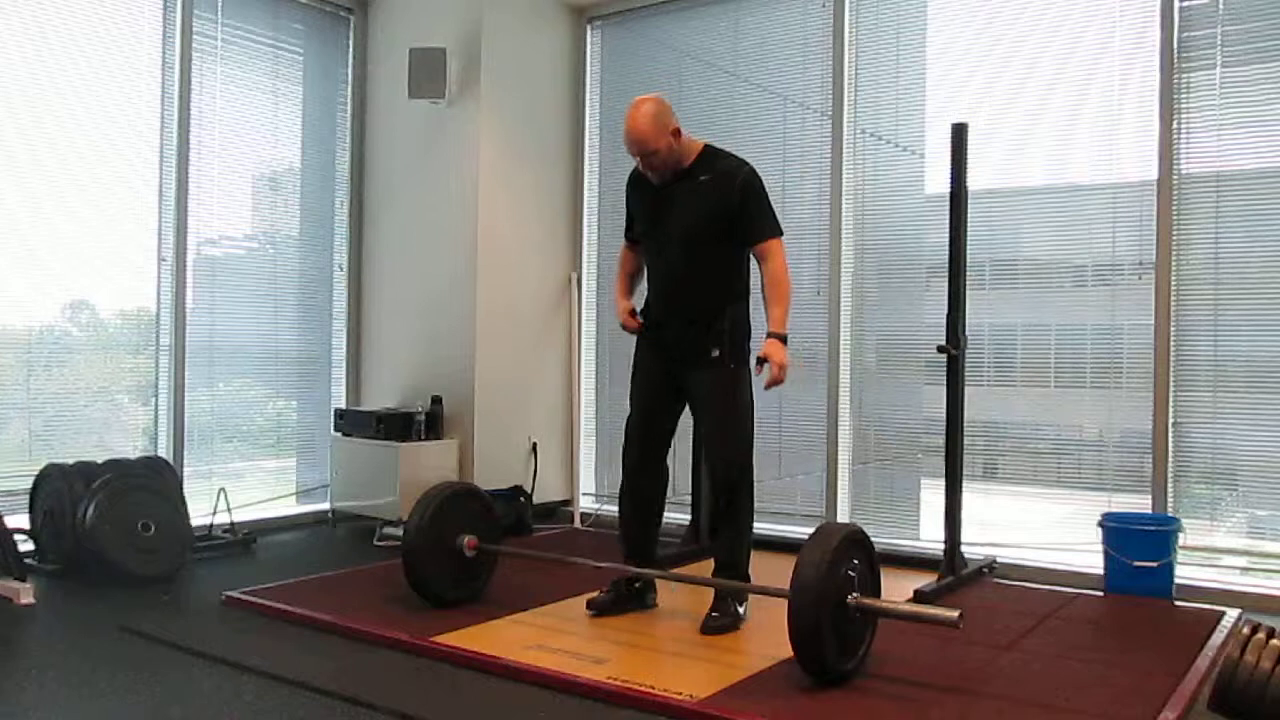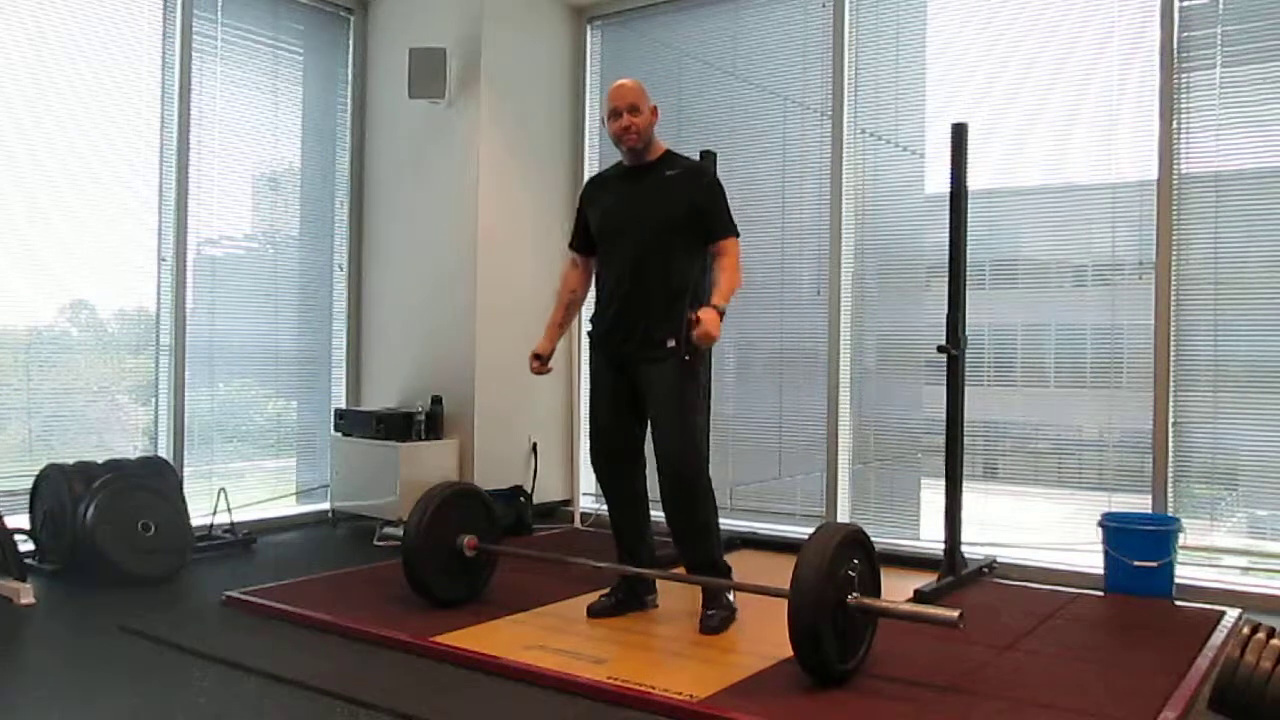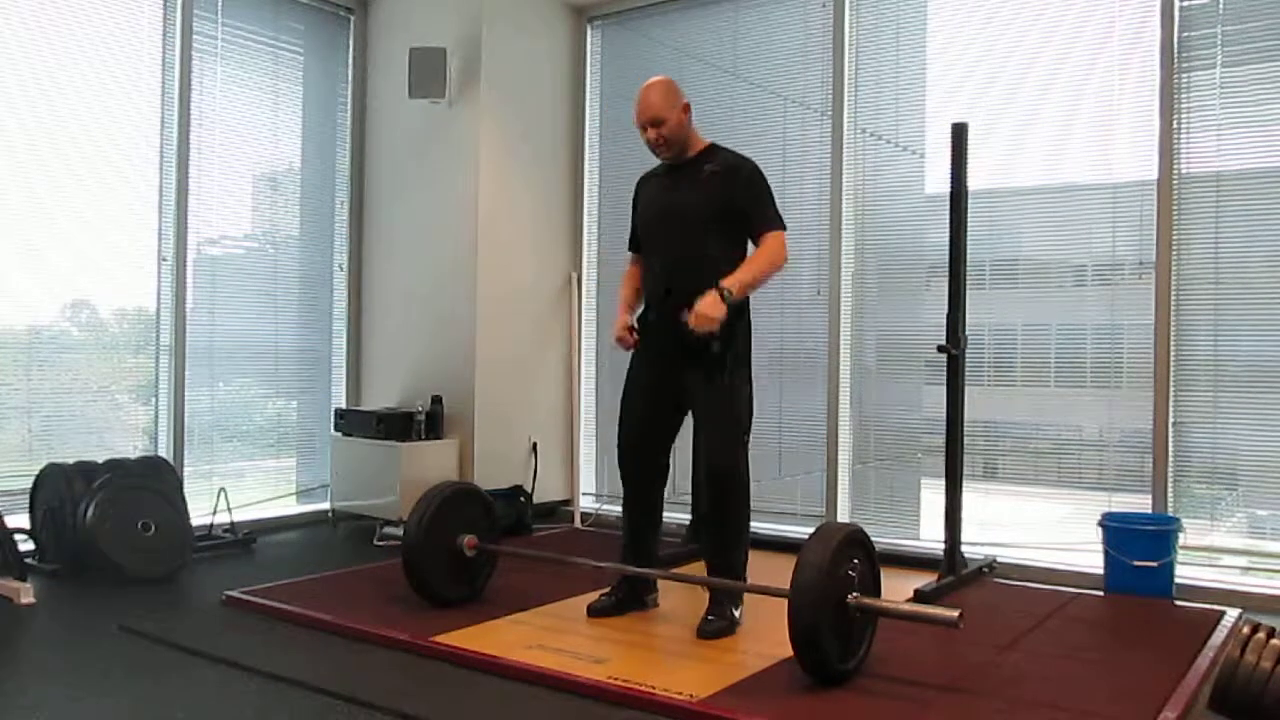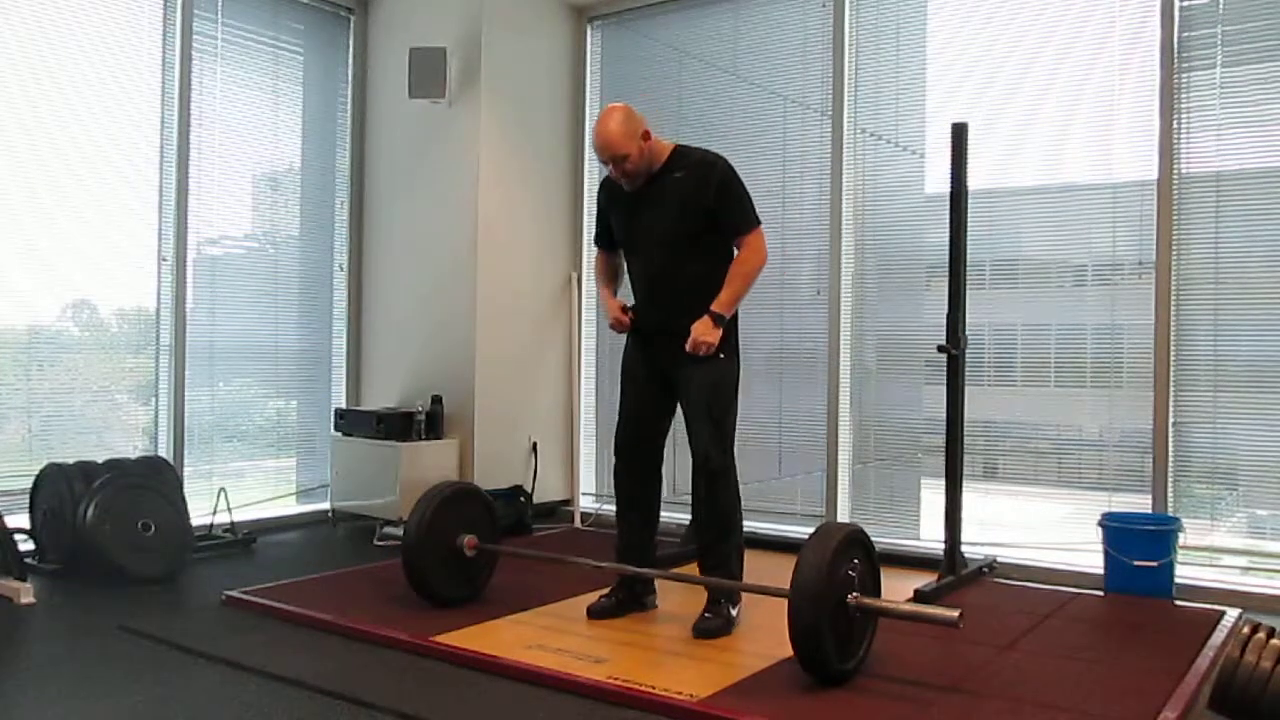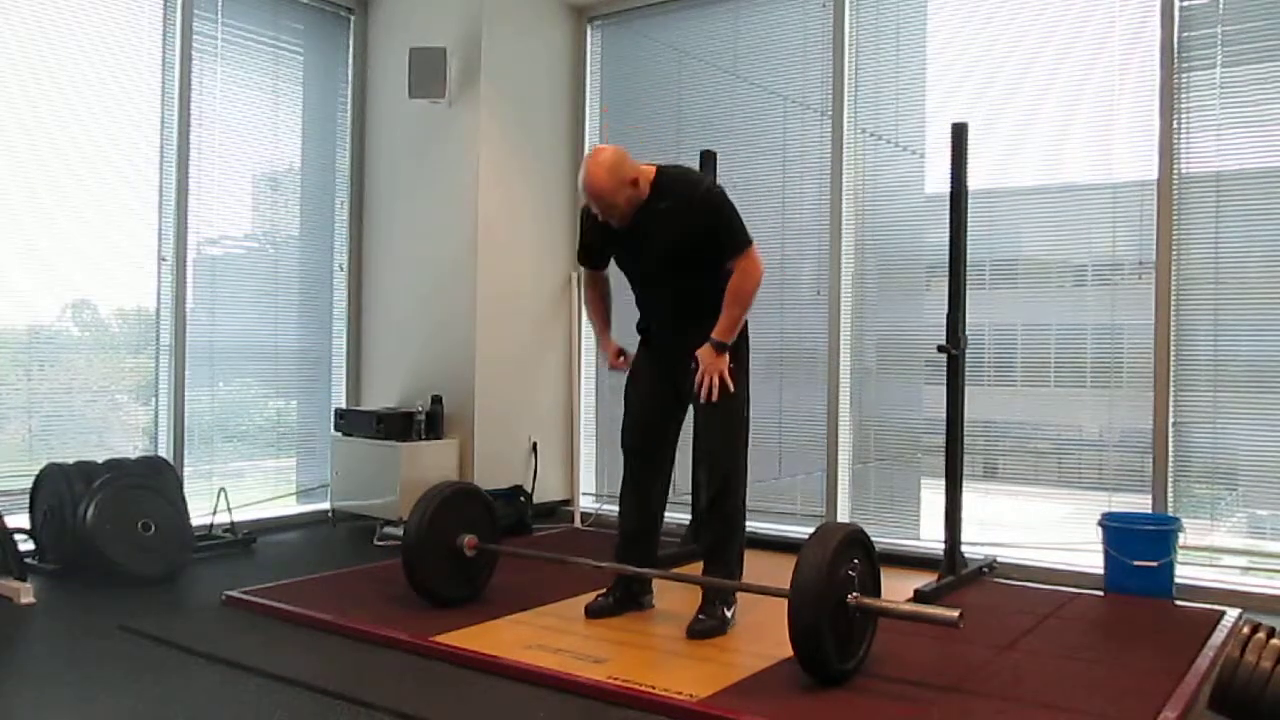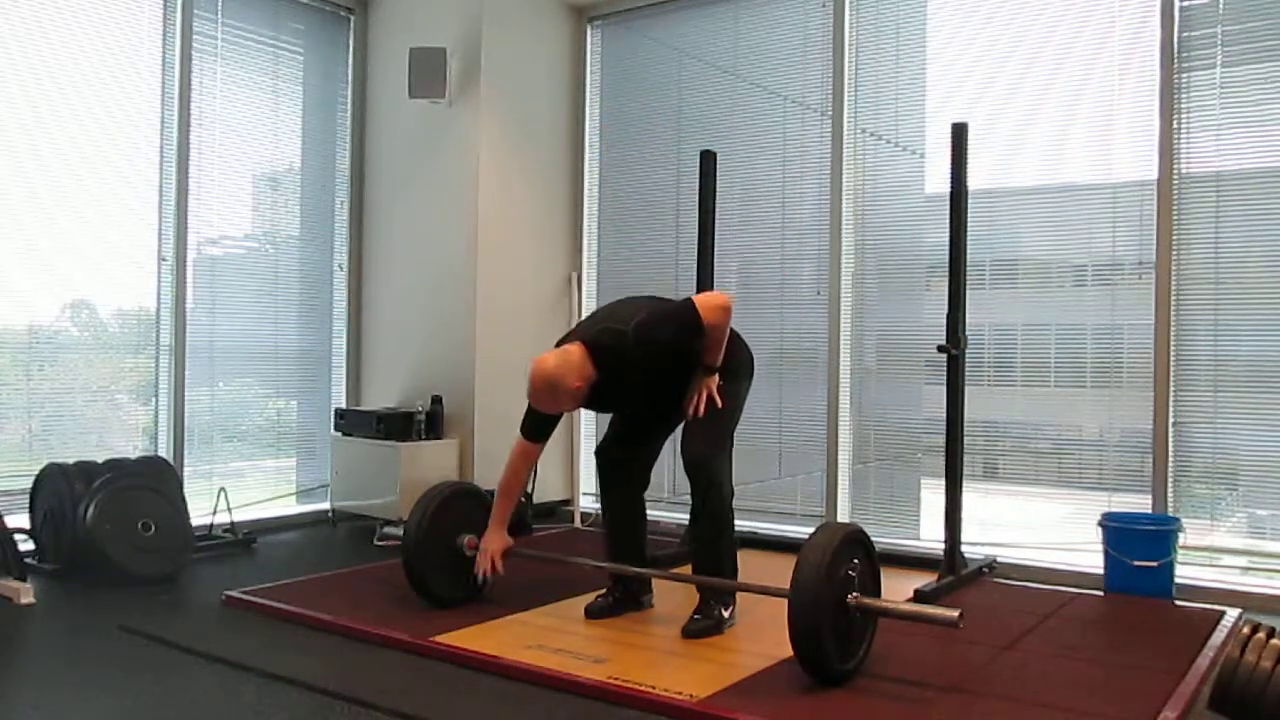
dt=0.7s
person 1, frame 1
left shoulder: (733, 178)
right shoulder: (639, 183)
left elbow: (771, 256)
left wrist: (776, 335)
right wrist: (623, 296)
left hip: (718, 347)
right hip: (655, 343)
left knee: (728, 465)
right knee: (640, 456)
left ankle: (731, 588)
right ankle: (635, 578)
person 1, frame 2
left shoulder: (693, 179)
right shoulder: (598, 189)
left elbow: (726, 254)
right elbow: (579, 267)
left wrist: (715, 307)
right wrist: (550, 335)
left hip: (673, 348)
right hip: (611, 349)
left knee: (680, 460)
right knee: (615, 463)
left ankle: (714, 582)
right ankle: (637, 579)
person 1, frame 3
left shoulder: (736, 172)
right shoulder: (647, 186)
left elbow: (774, 249)
left wrist: (723, 294)
right wrist: (626, 307)
left hip: (716, 349)
right hip: (654, 347)
left knee: (722, 467)
right knee: (637, 460)
left ankle: (726, 593)
right ankle: (637, 580)
person 1, frame 4
left shoulder: (708, 172)
right shoulder: (612, 190)
left elbow: (753, 248)
right elbow: (607, 254)
left wrist: (716, 316)
right wrist: (609, 297)
left hip: (704, 341)
right hip: (645, 342)
left knee: (711, 462)
right knee: (633, 459)
left ankle: (724, 593)
right ankle: (635, 581)
person 1, frame 5
left shoulder: (695, 196)
right shoulder: (596, 213)
left elbow: (748, 267)
right elbow: (593, 275)
left wrist: (718, 345)
right wrist: (603, 337)
left hip: (714, 346)
right hip: (656, 347)
left knee: (719, 464)
right knee: (641, 454)
left ankle: (721, 596)
right ankle: (632, 583)
person 1, frame 6
left shoulder: (636, 341)
right shoulder: (556, 374)
left elbow: (719, 305)
right elbow: (524, 454)
left wrist: (708, 372)
right wrist: (497, 529)
left hip: (720, 366)
left knee: (702, 459)
right knee: (615, 459)
left ankle: (718, 598)
right ankle: (630, 585)
